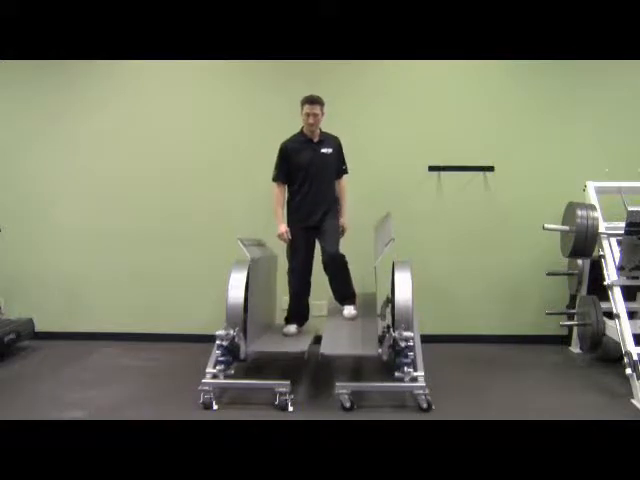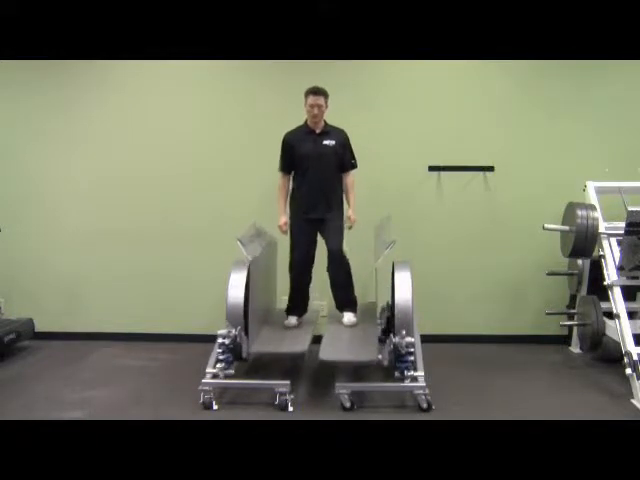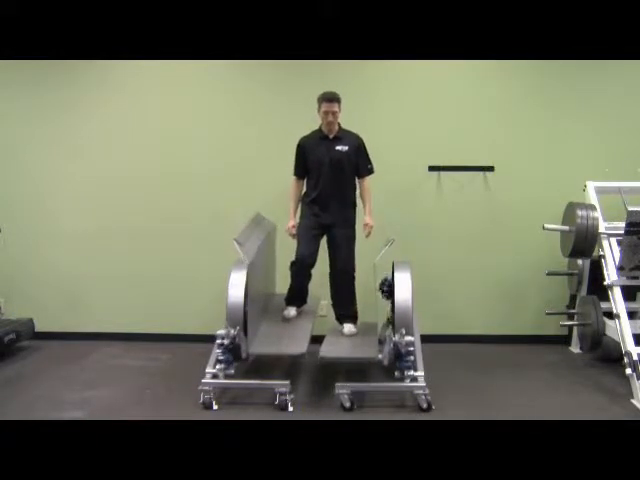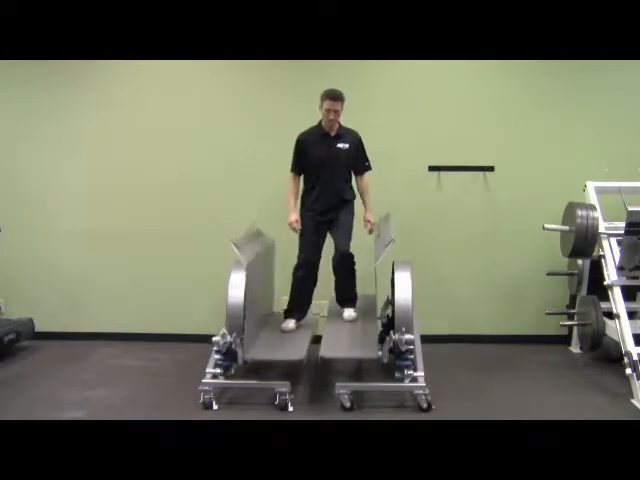
dt=1s
person 1, frame 1
left shoulder: (334, 143)
right shoulder: (289, 147)
left elbow: (339, 181)
right elbow: (280, 186)
left wrist: (342, 214)
right wrist: (281, 221)
left hip: (328, 215)
right hip: (299, 218)
left knee: (332, 255)
right knee: (299, 268)
left ankle: (347, 301)
right ankle: (296, 318)
person 1, frame 2
left shoulder: (339, 137)
right shoulder: (292, 138)
left elbow: (347, 175)
right elbow: (285, 177)
left wrist: (351, 207)
right wrist: (282, 212)
left hip: (331, 210)
right hip: (301, 211)
left knee: (336, 255)
right knee: (300, 262)
left ankle: (347, 307)
right ankle: (296, 311)
person 1, frame 3
left shoulder: (354, 142)
right shoulder: (306, 143)
left elbow: (363, 179)
right elbow: (298, 180)
left wrist: (368, 213)
right wrist: (292, 215)
left hip: (343, 215)
right hip: (312, 212)
left knee: (343, 268)
right knee: (302, 260)
left ankle: (347, 318)
right ankle: (294, 302)
person 1, frame 4
left shoulder: (352, 139)
right shoulder: (305, 139)
left elbow: (361, 176)
right elbow: (295, 176)
left wrist: (368, 209)
right wrist: (292, 210)
left hip: (342, 208)
right hip: (312, 210)
left knee: (343, 253)
right knee: (306, 261)
left ankle: (348, 304)
right ankle: (294, 314)
